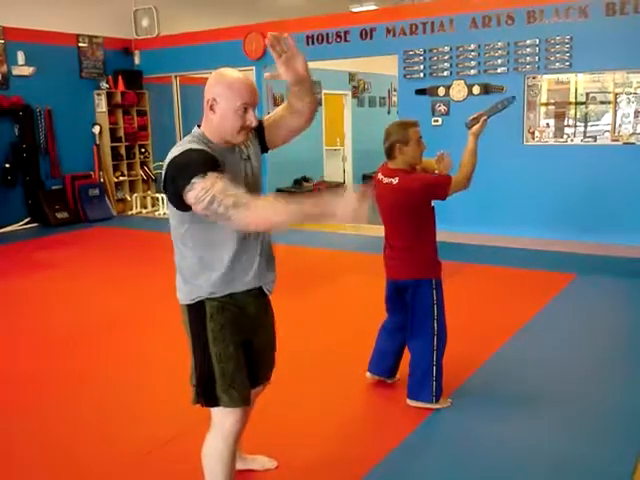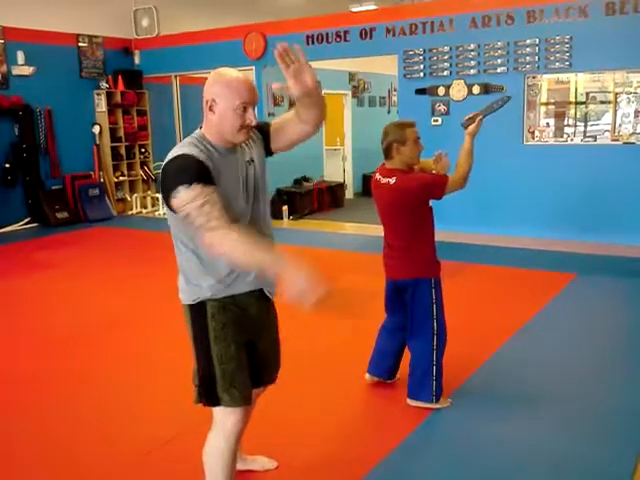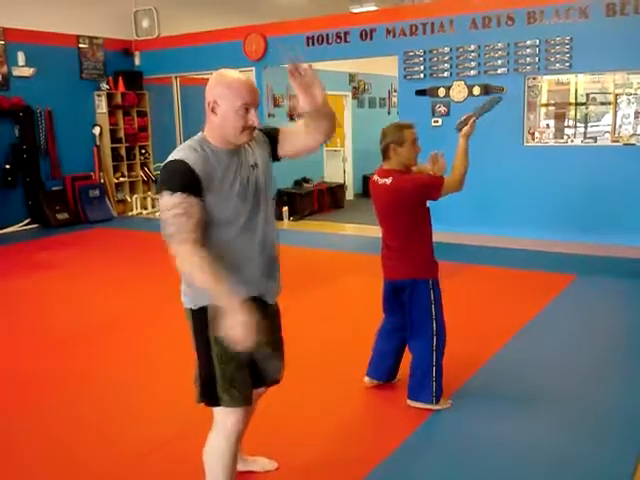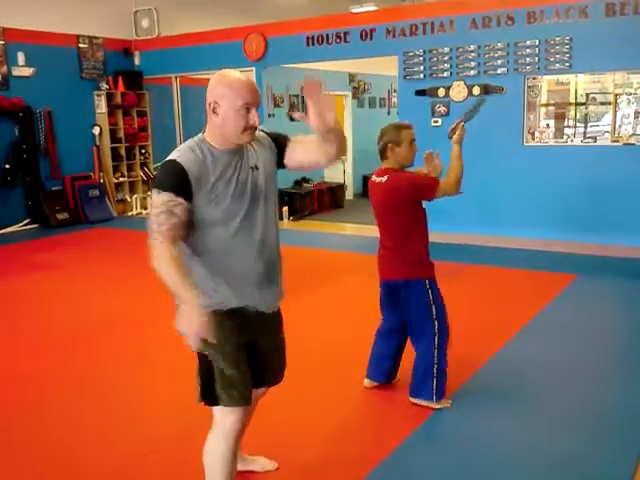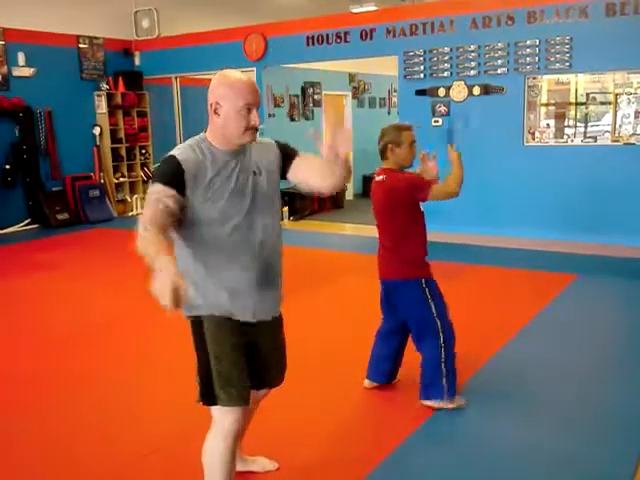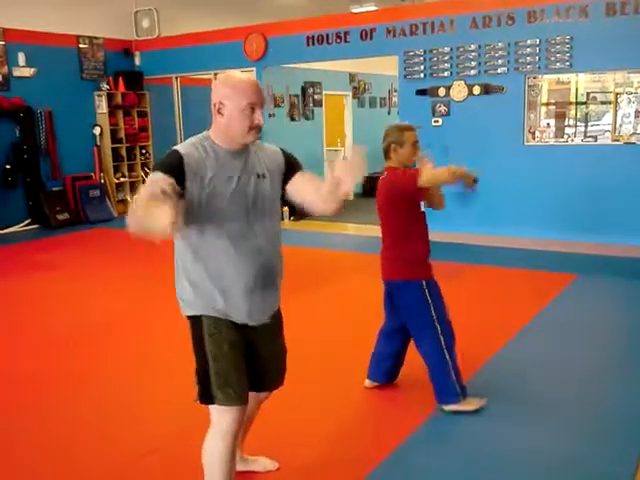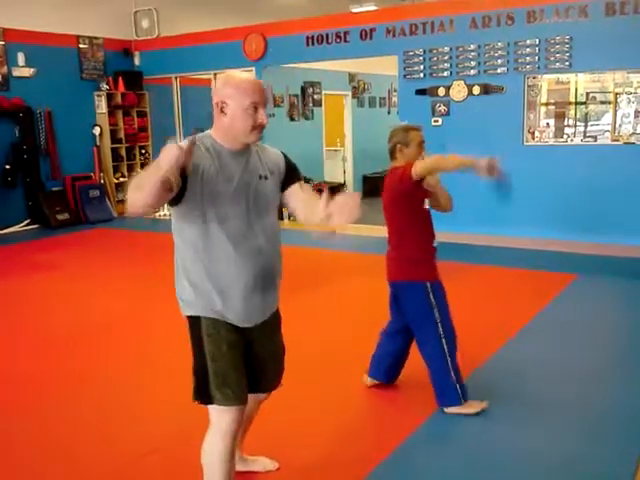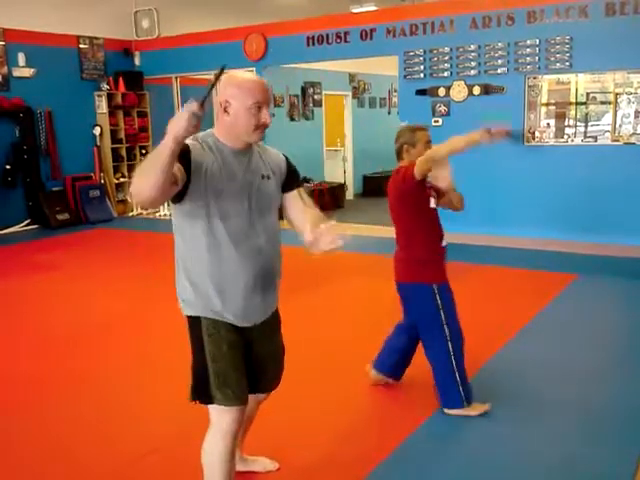
dt=0.1s
person 1, frame 1
left shoulder: (245, 139)
right shoulder: (189, 161)
left elbow: (298, 115)
right elbow: (249, 214)
left wrist: (298, 80)
right wrist: (330, 206)
left hip: (251, 291)
right hip: (215, 301)
left knee: (252, 386)
right knee: (229, 413)
person 1, frame 2
left shoulder: (251, 138)
right shoulder: (187, 164)
left elbow: (307, 121)
right elbow: (217, 233)
left wrist: (306, 92)
right wrist: (287, 268)
left hip: (255, 293)
right hip: (217, 302)
left knee: (253, 386)
right knee: (230, 412)
person 1, frame 3
left shoulder: (257, 143)
right shoulder: (184, 168)
left elbow: (317, 133)
right elbow: (185, 249)
left wrist: (316, 108)
right wrist: (231, 305)
left hip: (259, 297)
right hip: (219, 308)
left knee: (253, 389)
right knee: (230, 414)
person 1, frame 4
left shoulder: (265, 147)
right shoulder: (182, 168)
left elbow: (326, 152)
right elbow: (162, 241)
left wrist: (327, 130)
right wrist: (188, 300)
left hip: (263, 299)
right hip: (217, 307)
left knee: (255, 387)
right knee: (229, 414)
person 1, frame 5
left shoulder: (269, 152)
right shoulder: (182, 164)
left elbow: (327, 181)
right elbow: (149, 228)
left wrist: (337, 159)
right wrist: (162, 265)
left hip: (264, 302)
right hip: (215, 308)
left knee: (257, 388)
right knee: (228, 413)
person 1, frame 6
left shoulder: (274, 157)
right shoulder: (185, 160)
left elbow: (320, 200)
right elbow: (137, 216)
left wrist: (338, 186)
right wrist: (156, 214)
left hip: (264, 304)
right hip: (213, 309)
left knee: (259, 389)
right knee: (227, 414)
person 1, frame 7
left shoulder: (275, 161)
right shoulder: (189, 158)
left elbow: (311, 211)
right elbow: (137, 202)
left wrist: (333, 214)
right wrist: (162, 168)
left hip: (263, 305)
right hip: (213, 310)
left knee: (257, 390)
right knee: (226, 414)
person 1, frame 8
left shoulder: (276, 161)
right shoulder: (190, 155)
left elbow: (303, 214)
right elbow: (142, 195)
left wrist: (319, 234)
right wrist: (173, 140)
left hip: (262, 304)
right hip: (212, 309)
left knee: (257, 391)
right knee: (226, 414)
person 2, frame 1
left shoulder: (382, 175)
right shoulder: (415, 186)
left elbow: (417, 167)
right elbow: (462, 181)
left wrist: (436, 167)
right wrist: (473, 138)
left hip: (394, 267)
right hip: (420, 271)
left knee: (397, 320)
right knee: (428, 332)
left ankle: (380, 369)
right ankle: (423, 394)
person 2, frame 2
left shoulder: (381, 176)
right shoulder: (412, 184)
left elbow: (417, 169)
right elbow: (459, 181)
left wrist: (435, 169)
right wrist: (469, 138)
left hip: (394, 267)
right hip: (419, 271)
left knee: (397, 320)
right knee: (428, 332)
left ankle: (379, 370)
right ankle: (424, 393)
person 2, frame 3
left shoulder: (379, 177)
right shoulder: (408, 185)
right elbow: (455, 183)
left wrist: (432, 171)
right wrist: (463, 140)
left hip: (392, 268)
right hip: (417, 271)
left knee: (395, 322)
right knee: (428, 332)
left ankle: (378, 373)
right ankle: (424, 394)
person 2, frame 4
left shoulder: (379, 178)
right shoulder: (404, 183)
left elbow: (424, 188)
right elbow: (452, 186)
left wrist: (432, 174)
right wrist: (456, 146)
left hip: (390, 268)
right hip: (413, 271)
left knee: (393, 322)
right knee: (432, 330)
left ankle: (378, 374)
right ankle: (426, 392)
person 2, frame 5
left shoulder: (383, 178)
right shoulder: (401, 183)
left elbow: (419, 190)
right elbow: (451, 190)
left wrist: (428, 177)
right wrist: (455, 158)
left hip: (390, 268)
right hip: (410, 272)
left knee: (394, 323)
right knee: (437, 331)
left ankle: (378, 375)
right ankle: (440, 393)
person 2, frame 6
left shoulder: (397, 181)
right shoulder: (397, 179)
left elbow: (437, 202)
right elbow: (444, 175)
left wrist: (426, 182)
right wrist: (465, 176)
left hip: (396, 268)
right hip: (410, 272)
left knee: (396, 323)
right knee: (436, 333)
left ankle: (378, 375)
right ankle: (452, 396)
person 2, frame 7
left shoulder: (408, 180)
right shoulder: (401, 178)
left elbow: (445, 206)
right elbow: (435, 162)
left wrist: (432, 183)
right wrist: (479, 163)
left hip: (402, 269)
right hip: (415, 272)
left knee: (401, 324)
right knee: (438, 335)
left ankle: (378, 373)
right ankle: (454, 399)
person 2, frame 8
left shoulder: (422, 184)
right shoulder: (404, 178)
left elbow: (456, 204)
right elbow: (433, 154)
left wrist: (445, 186)
right wrist: (480, 136)
left hip: (417, 270)
right hip: (421, 275)
left knee: (414, 324)
right knee: (446, 336)
left ankle: (383, 368)
right ankle: (457, 401)
